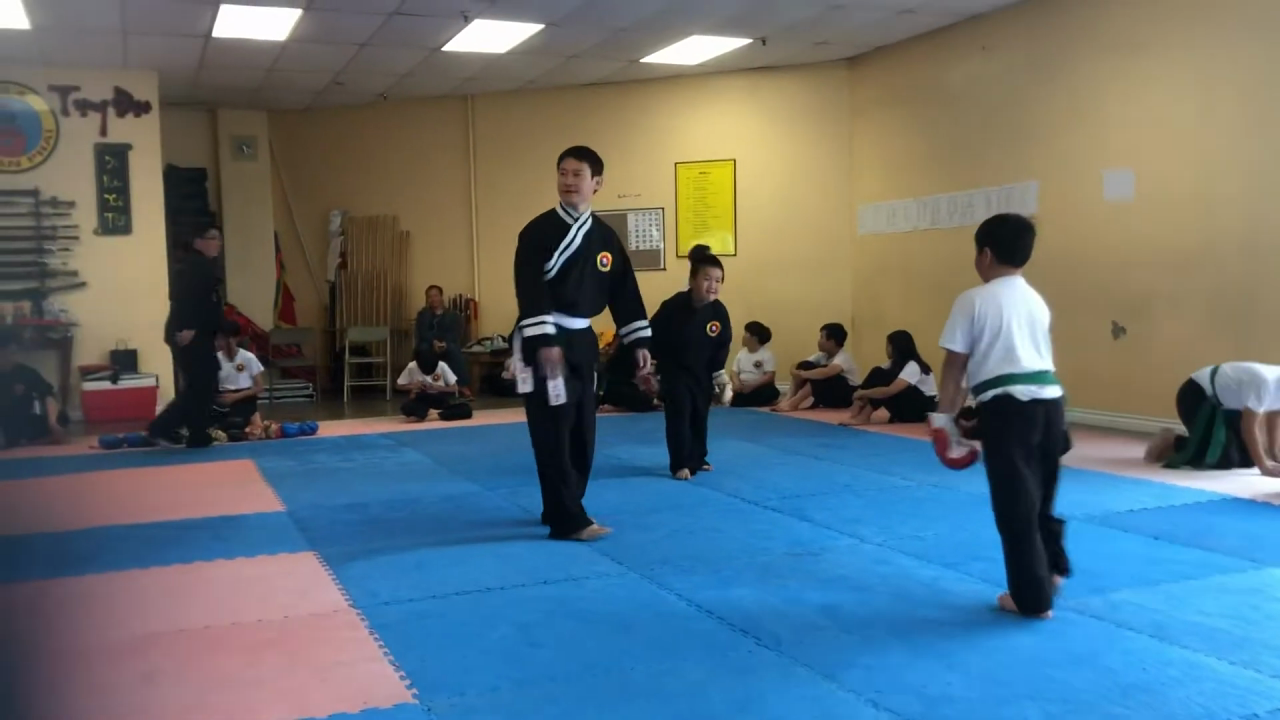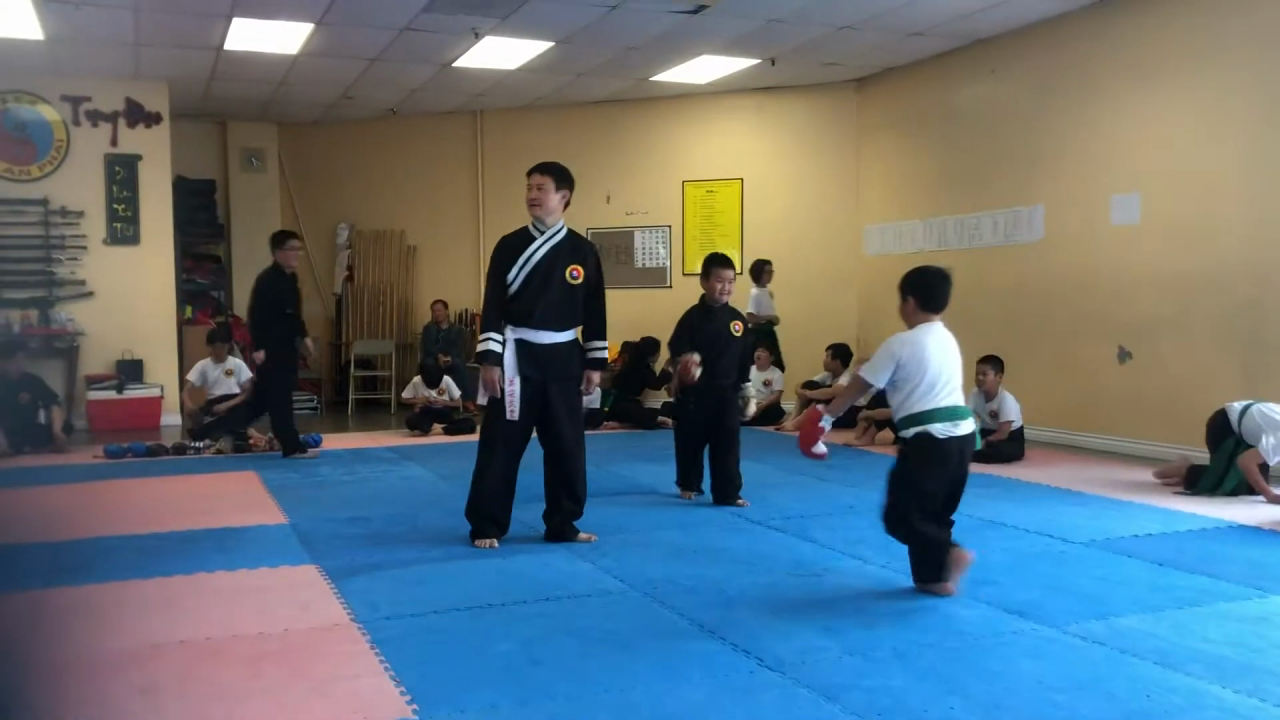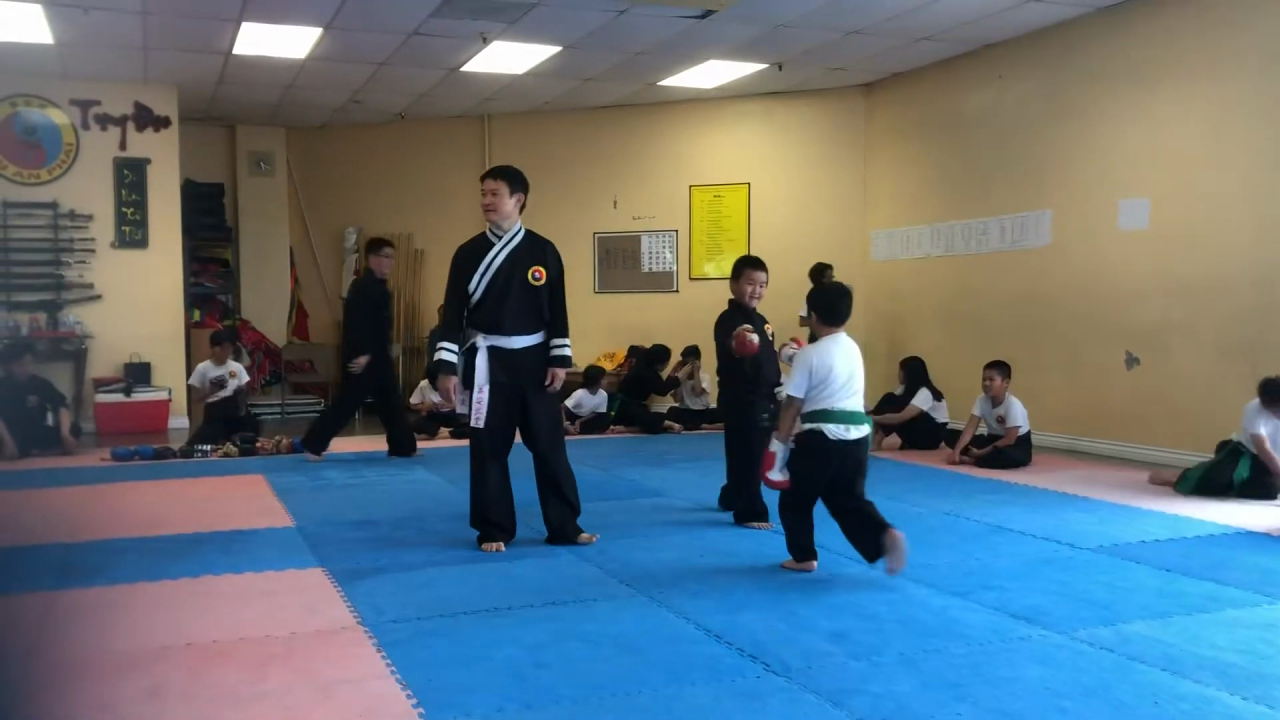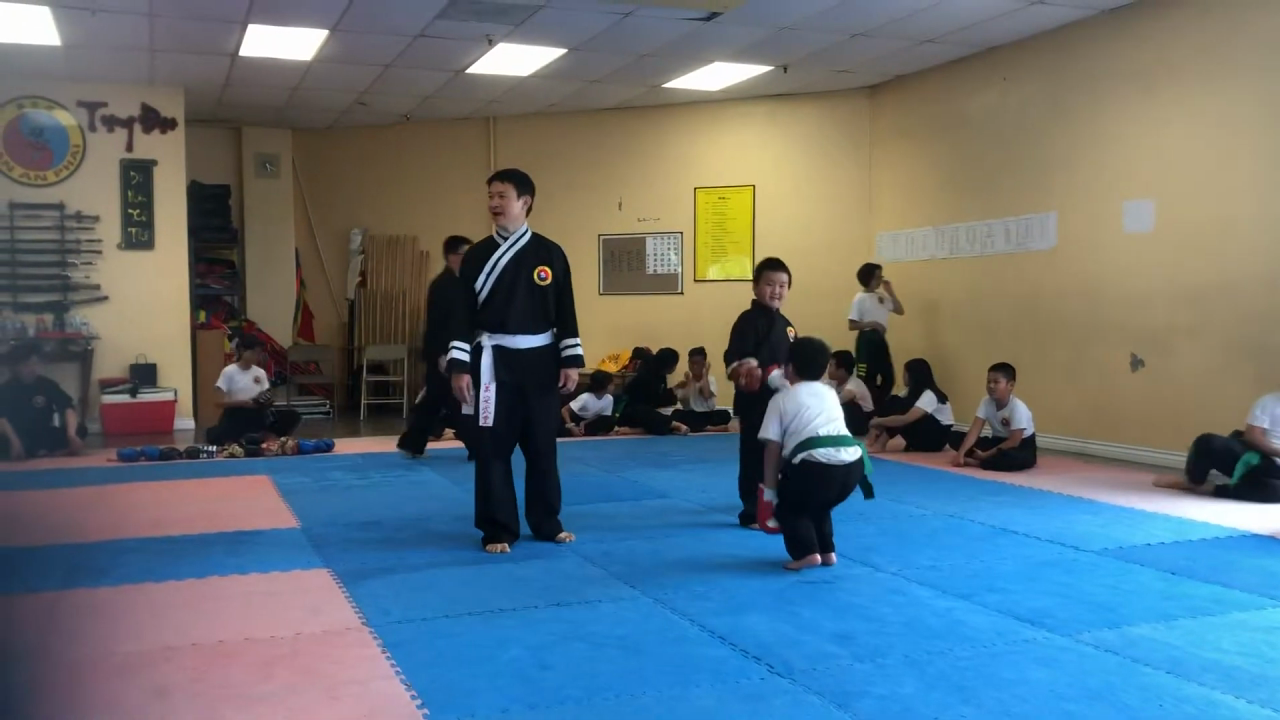
dt=0.5s
person 1, frame 1
left shoulder: (604, 236)
right shoulder: (539, 230)
left elbow: (623, 292)
right elbow: (530, 292)
left wrist: (639, 343)
right wrist: (541, 341)
left hip: (580, 339)
right hip: (546, 338)
left knee: (581, 429)
right knee: (552, 428)
left ankle: (565, 510)
right ankle: (569, 517)
person 1, frame 2
left shoulder: (582, 250)
right shoulder: (510, 246)
left elbow: (595, 311)
right elbow: (493, 306)
left wrist: (595, 362)
right wrist: (489, 358)
left hip: (563, 357)
right hip: (517, 355)
left knee: (567, 445)
right knee: (501, 443)
left ankle: (562, 524)
right ankle: (487, 525)
person 1, frame 3
left shoulder: (543, 250)
right shoulder: (469, 253)
left elbow: (557, 311)
right elbow: (454, 313)
left wrist: (560, 360)
right wrist: (447, 367)
left hip: (534, 359)
right hip: (489, 362)
left knee: (549, 443)
right knee: (489, 448)
left ankle: (564, 525)
right ankle: (494, 529)
person 1, frame 4
left shoulder: (550, 253)
right shoulder: (477, 255)
left elbow: (565, 311)
right elbow: (463, 315)
left wrist: (571, 361)
right wrist: (459, 366)
left hip: (541, 361)
right hip: (495, 362)
left knee: (542, 446)
right knee: (493, 447)
left ankle: (547, 522)
right ankle: (498, 529)
person 2, frame 1
left shoulder: (974, 300)
right shoulder: (1035, 300)
left elbow: (955, 364)
left wrist: (944, 417)
left hip: (1008, 406)
right hip: (1049, 401)
left knee: (1015, 503)
right knee: (1039, 497)
left ankle: (1032, 599)
right ankle: (1050, 571)
person 2, frame 2
left shoulder: (900, 344)
right shoulder: (948, 340)
left elbow: (860, 386)
left wrist: (825, 416)
right wrist: (889, 391)
left hip: (928, 439)
right hip: (962, 434)
left knee: (899, 513)
right knee: (931, 506)
left ankle: (950, 555)
right ankle: (937, 576)
person 2, frame 3
left shoulder: (809, 355)
right shoulder: (853, 349)
left elbow: (792, 406)
left wrist: (778, 444)
left hip: (821, 439)
right hip: (856, 437)
left knee: (797, 497)
right knee: (850, 499)
left ankle: (803, 557)
right ankle: (886, 537)
person 2, frame 4
left shoulder: (781, 400)
right shoulder: (829, 393)
left elbow: (772, 449)
left wrist: (769, 491)
left hip: (815, 466)
right hip: (852, 464)
left knee: (789, 506)
right knee: (817, 502)
left ankle: (807, 553)
right ankle: (827, 551)
person 3, frame 1
left shoulder: (719, 312)
right shoulder: (673, 307)
left elbow: (722, 347)
right elbow: (654, 339)
left wrist: (721, 379)
left hip: (702, 374)
right hip: (674, 372)
left knee: (700, 418)
right knee: (679, 416)
left ankle: (696, 459)
right ankle: (681, 464)
person 3, frame 2
left shoulder: (737, 318)
right shoulder: (694, 316)
left elbow: (745, 357)
right elbow: (677, 347)
left wrist: (747, 392)
right wrist: (685, 360)
left hip: (726, 391)
right hip: (696, 392)
left knee: (728, 442)
right knee: (691, 441)
left ankle: (727, 493)
right ankle: (688, 484)
person 3, frame 3
left shoulder: (761, 321)
right shoulder: (730, 319)
left elbow: (771, 363)
right elbow: (727, 351)
right wrist: (738, 345)
left hip: (762, 398)
right hip: (739, 399)
left knee: (757, 455)
right knee: (747, 457)
left ankle: (731, 497)
right ankle: (750, 511)
person 3, frame 4
left shoulder: (784, 323)
right shoulder: (749, 320)
left elbow: (789, 363)
right elbow: (734, 355)
right wrist: (740, 369)
right hip: (756, 402)
right knee: (756, 457)
right ankle: (754, 514)
person 4, frame 1
left shoulder: (202, 266)
right shoulder: (199, 266)
right elbow: (185, 298)
right wrist: (188, 327)
left hip: (195, 335)
right hip: (190, 336)
left knee: (199, 384)
right knee: (202, 384)
left ankle: (198, 437)
right ankle: (162, 428)
person 4, frame 2
left shoulder: (290, 278)
right shoulder: (267, 280)
right elbow: (256, 316)
left wrist: (304, 336)
right wrist: (258, 347)
left hip: (285, 346)
right hip: (271, 349)
left knee: (266, 397)
right knee: (279, 397)
right ankle: (292, 446)
person 4, frame 3
left shoulder: (379, 285)
right shoulder: (362, 286)
right elbow: (356, 323)
right wrist: (362, 353)
left hip: (378, 353)
right hip: (361, 355)
left knee: (390, 400)
right knee: (347, 403)
left ankle: (403, 445)
right ankle: (313, 444)
person 4, frame 4
left shoulder: (460, 285)
right shoulder: (442, 285)
right elbow: (432, 323)
right wrist: (442, 355)
right hip: (443, 353)
left knee: (431, 400)
right knee: (460, 402)
left ankle: (411, 443)
